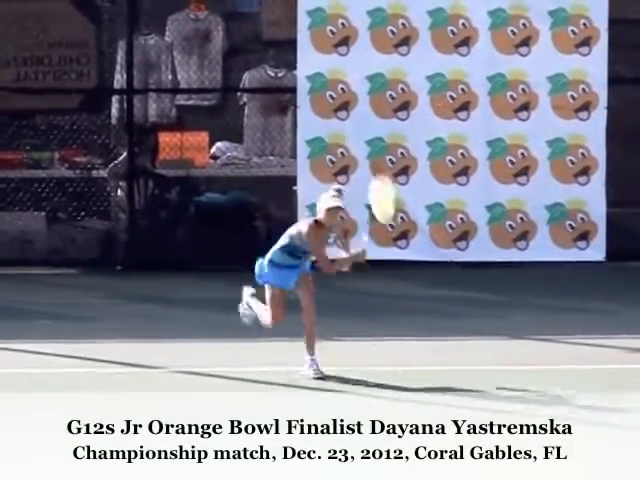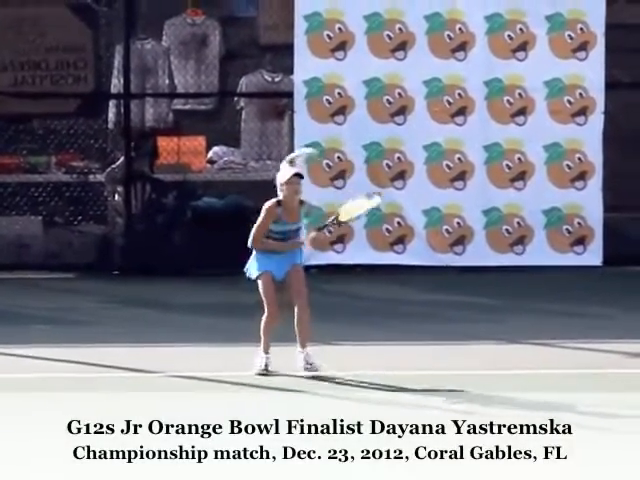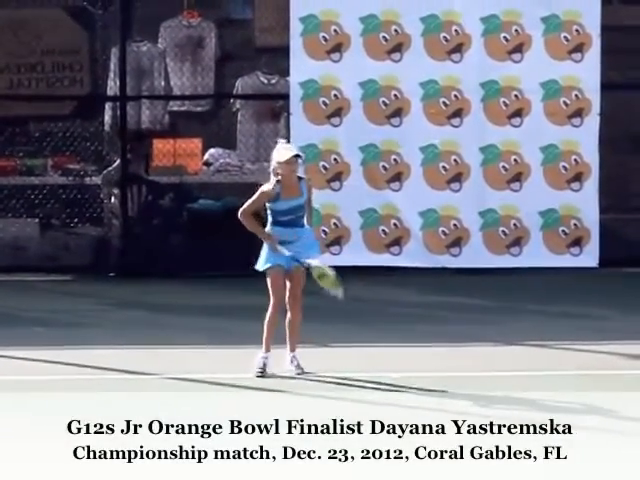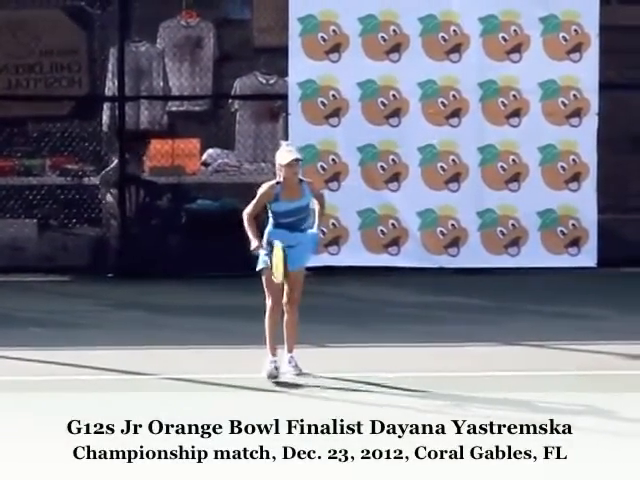
dt=0.4s
person 1, frame 1
left shoulder: (328, 226)
right shoulder: (311, 229)
right elbow: (326, 267)
right wrist: (356, 257)
left hip: (300, 265)
right hip: (277, 266)
left knee: (309, 308)
right knee: (274, 321)
left ankle: (310, 360)
right ankle: (250, 298)
person 1, frame 2
left shoulder: (303, 206)
right shoulder: (272, 208)
right elbow: (254, 242)
left wrist: (298, 243)
right wrist: (288, 246)
left hip: (290, 256)
right hip: (265, 258)
left knee: (302, 301)
right knee: (271, 309)
left ankle: (304, 353)
right ankle: (264, 356)
person 1, frame 3
left shoulder: (305, 184)
right shoulder: (270, 189)
right elbow: (243, 213)
left wrist: (308, 228)
right wrist: (265, 236)
left hip: (299, 246)
right hip: (276, 248)
left knee: (295, 302)
right knee: (277, 303)
left ankle: (292, 355)
right ankle: (264, 354)
person 1, frame 4
left shoulder: (307, 186)
right shoulder: (270, 189)
left elbow: (320, 201)
right elbow: (248, 215)
left wrist: (317, 228)
right wrist: (255, 240)
left hip: (298, 249)
left knee: (292, 304)
right knee: (273, 305)
left ankle: (290, 356)
right ankle: (272, 359)
